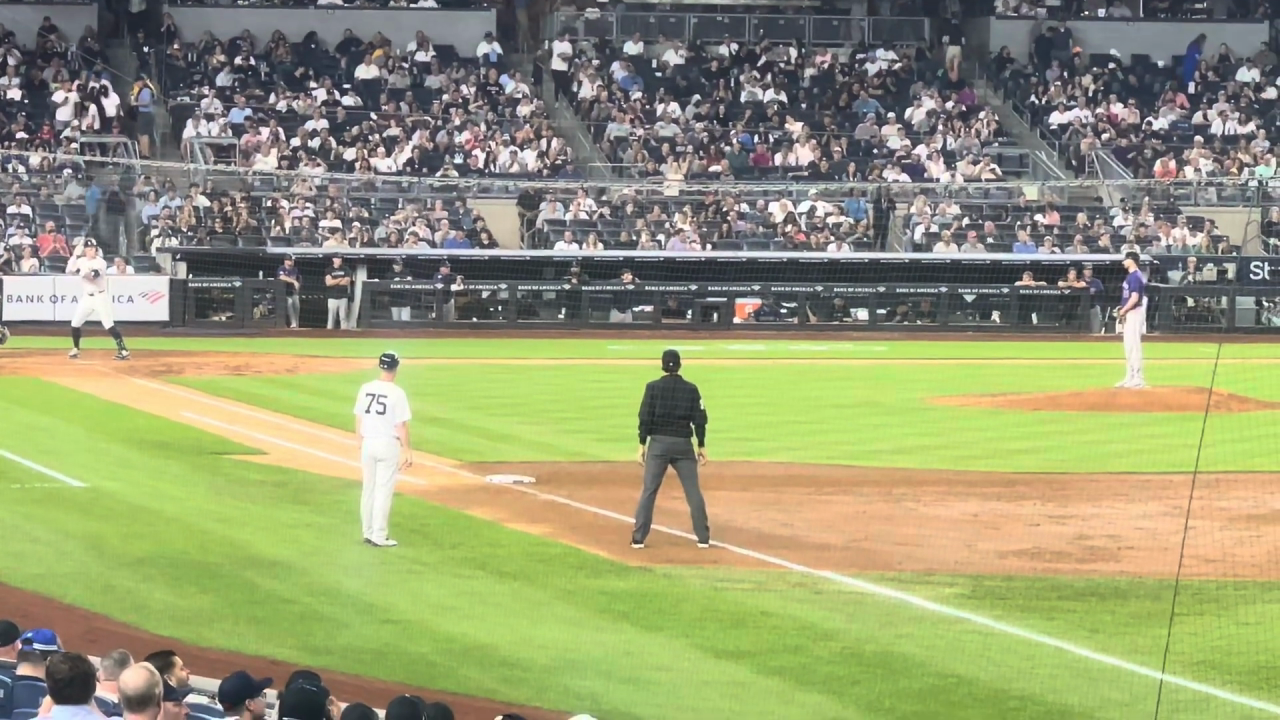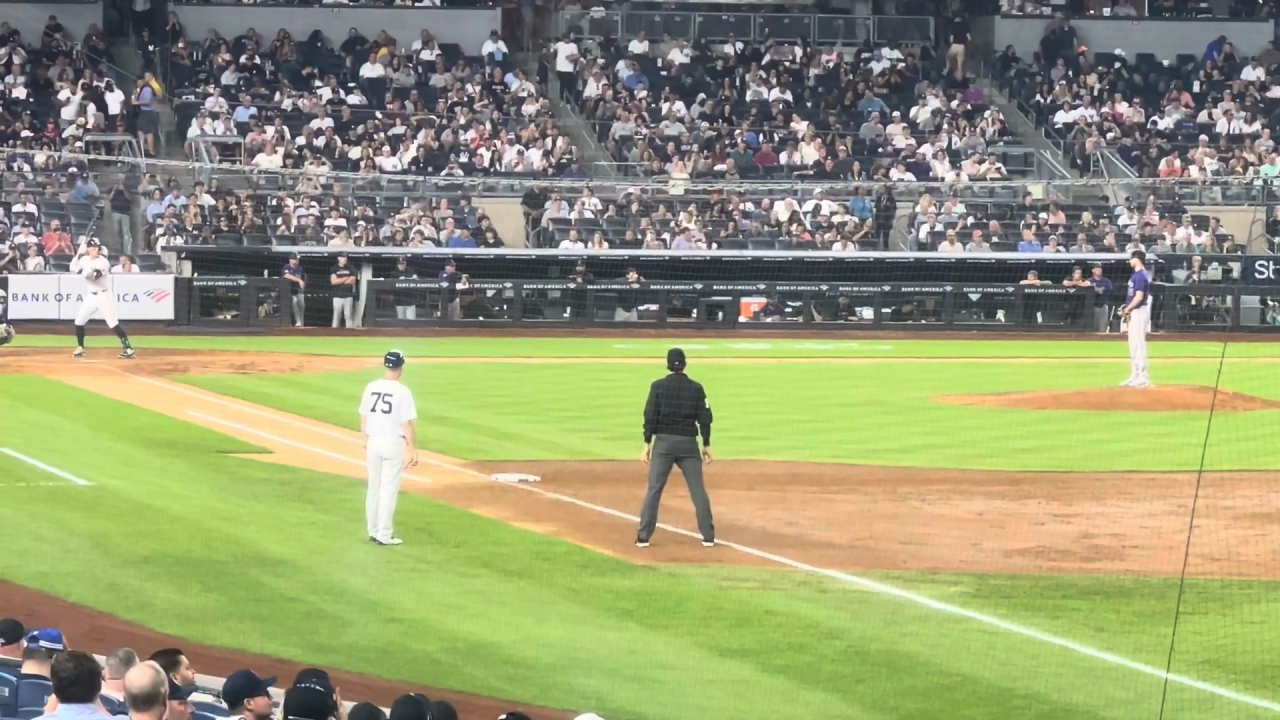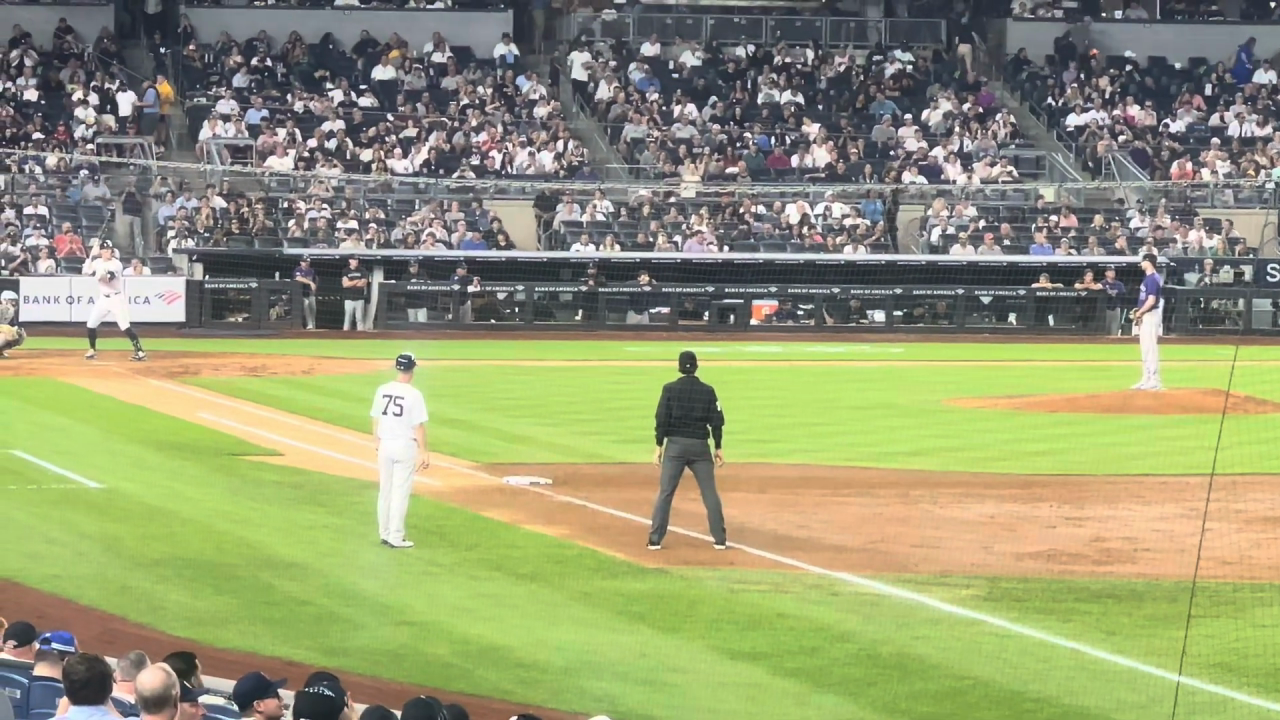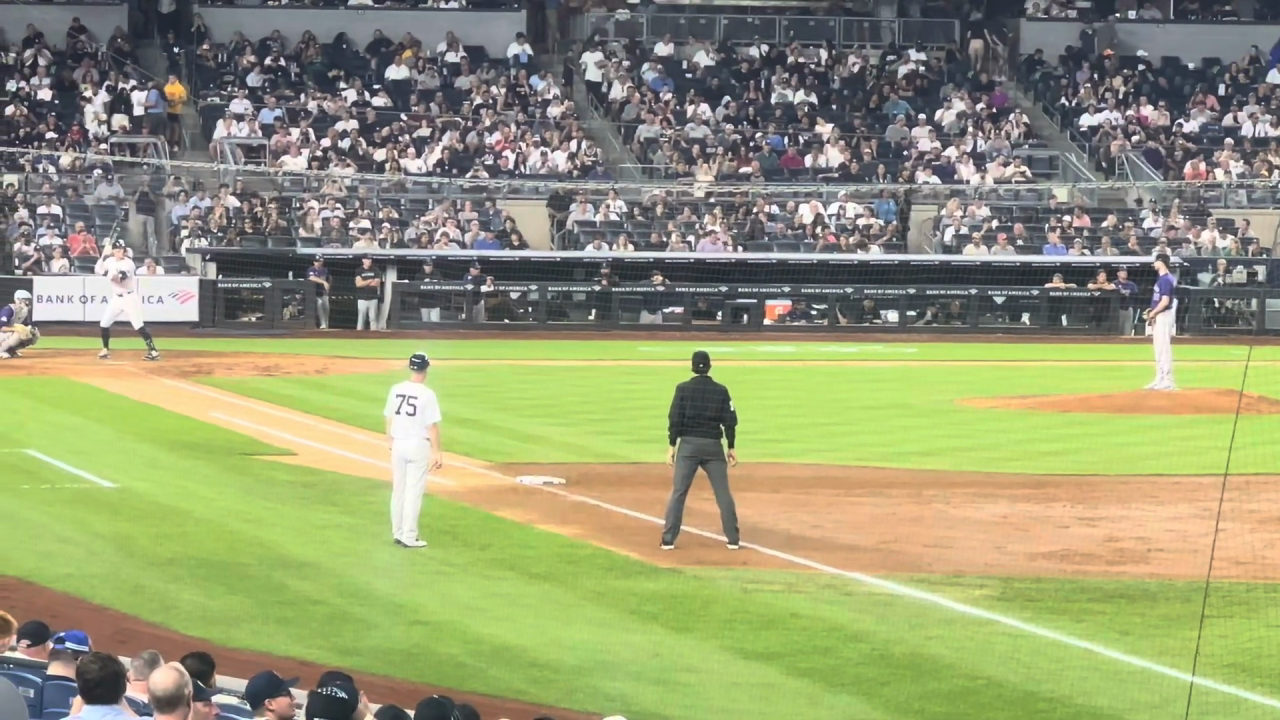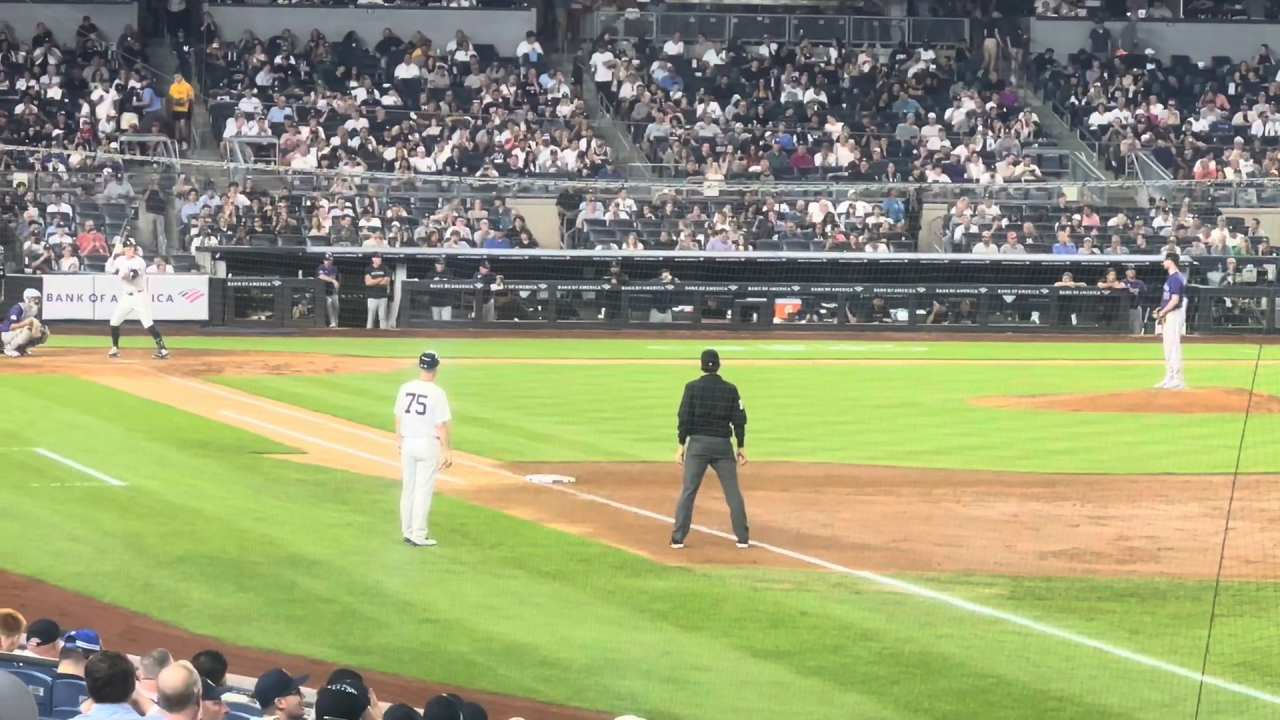
dt=0.4s
person 1, frame 1
left shoulder: (653, 387)
right shoulder: (691, 389)
left elbow: (645, 418)
right elbow: (699, 420)
left wrist: (642, 445)
right wrist: (701, 446)
left hip: (658, 443)
right hip: (683, 444)
left knee: (648, 491)
right knee: (693, 492)
left ankle: (638, 538)
right ankle: (703, 538)
person 1, frame 2
left shoulder: (658, 386)
right shoulder: (696, 388)
left elbow: (650, 417)
right elbow: (705, 419)
left wrist: (647, 444)
right wrist: (706, 445)
left hip: (663, 442)
right hip: (688, 443)
left knee: (653, 489)
right knee: (698, 490)
left ankle: (643, 537)
right ankle: (708, 537)
person 1, frame 3
left shoulder: (670, 389)
right shoulder: (708, 390)
left elbow: (662, 420)
right elbow: (716, 422)
left wrist: (659, 447)
right wrist: (718, 448)
left hip: (675, 445)
right hip: (700, 446)
left knee: (665, 493)
right knee: (710, 493)
left ankle: (655, 540)
right ankle: (720, 540)
person 1, frame 4
left shoulder: (683, 389)
right shoulder: (721, 390)
left elbow: (675, 420)
right elbow: (730, 421)
left wrist: (672, 446)
right wrist: (731, 447)
left hip: (688, 444)
right hip: (713, 445)
left knee: (678, 492)
right knee: (723, 493)
left ankle: (668, 540)
right ankle: (733, 539)
person 1, frame 5
left shoulder: (692, 387)
right shoulder: (730, 389)
left elbow: (684, 418)
right elbow: (739, 420)
left wrist: (681, 445)
right wrist: (740, 446)
left hip: (697, 443)
right hip: (722, 444)
left knee: (688, 491)
right knee: (733, 492)
left ankle: (677, 539)
right ankle: (742, 538)
person 2, frame 1
left shoulder: (365, 388)
right shoulder: (397, 393)
left elbow: (358, 419)
right elbow: (401, 425)
right wrist: (407, 451)
left hip: (368, 443)
right hip: (388, 445)
left knee: (368, 489)
right knee: (383, 491)
left ankle: (368, 533)
right ankle: (379, 536)
person 2, frame 2
left shoulder: (370, 387)
right shoulder: (402, 391)
left elbow: (363, 418)
right elbow: (407, 424)
left wrist: (366, 441)
right wrist: (412, 449)
left hip: (373, 442)
right hip: (394, 444)
left knee: (373, 488)
right knee: (388, 490)
left ankle: (373, 531)
right ankle: (384, 535)
person 2, frame 3
left shoulder: (382, 390)
right shoulder: (414, 394)
left elbow: (375, 420)
right elbow: (419, 426)
left wrist: (377, 443)
right wrist: (424, 452)
left hip: (385, 445)
right hip: (405, 446)
left knee: (385, 491)
right knee: (400, 492)
left ankle: (385, 534)
right ankle: (396, 538)
person 2, frame 4
left shoulder: (395, 390)
right shoulder: (427, 394)
left elbow: (388, 420)
right elbow: (432, 426)
left wrist: (391, 443)
right wrist: (437, 452)
left hip: (398, 445)
right hip: (418, 446)
left knee: (398, 490)
right knee: (413, 492)
left ankle: (398, 533)
right ankle: (409, 537)
person 2, frame 5
left shoulder: (405, 388)
right shoulder: (437, 393)
left elbow: (398, 418)
right elbow: (441, 425)
left wrist: (400, 441)
right wrist: (447, 451)
left hip: (408, 443)
right hip: (428, 445)
left knee: (408, 489)
right knee: (423, 491)
left ankle: (407, 532)
right ankle: (419, 536)
